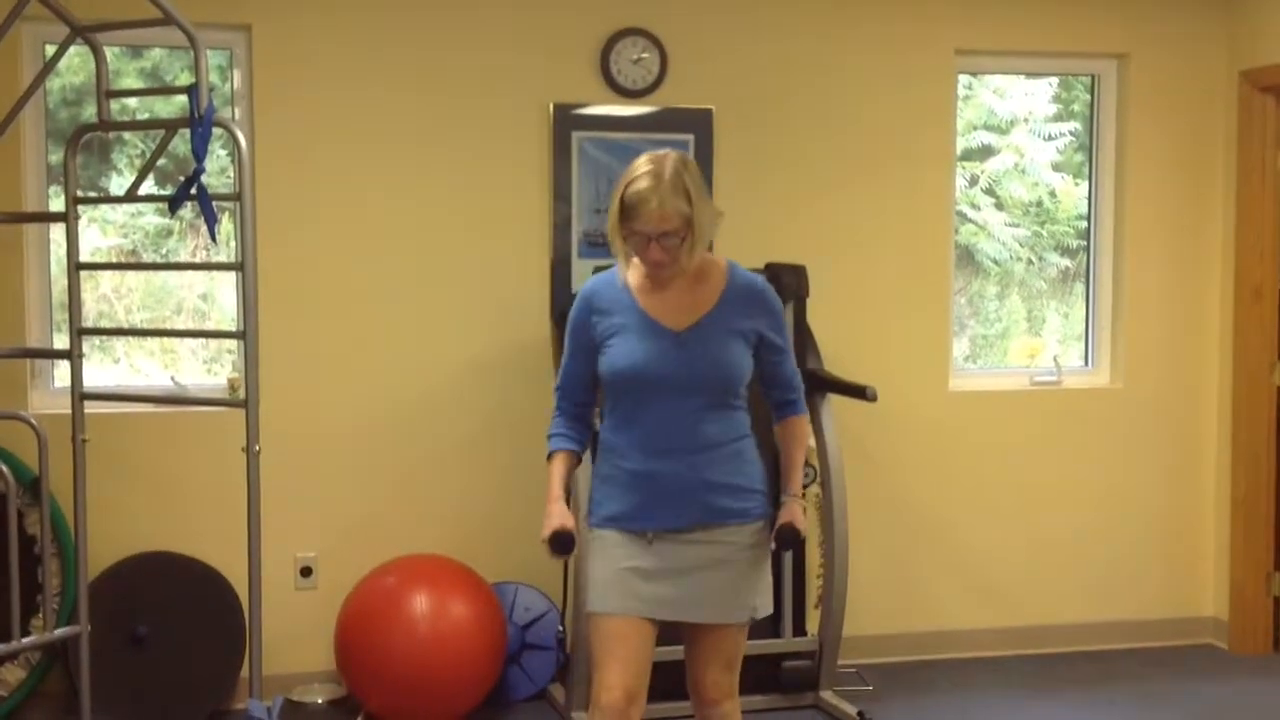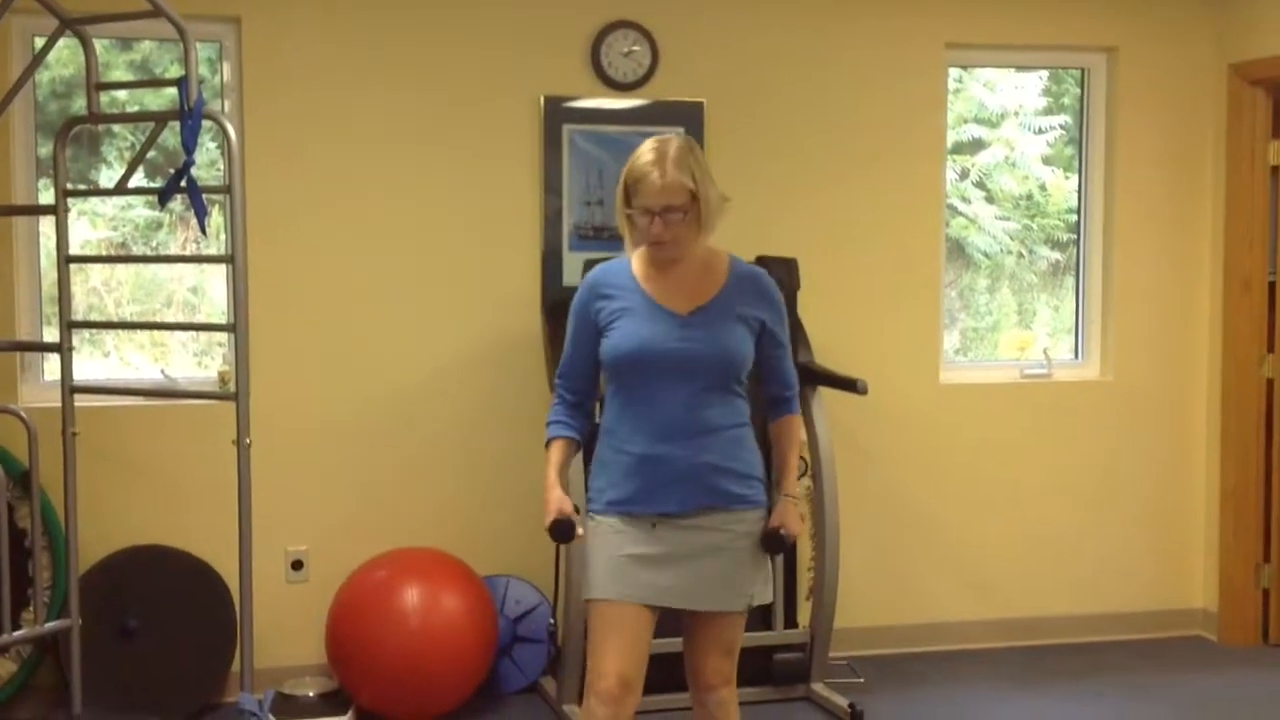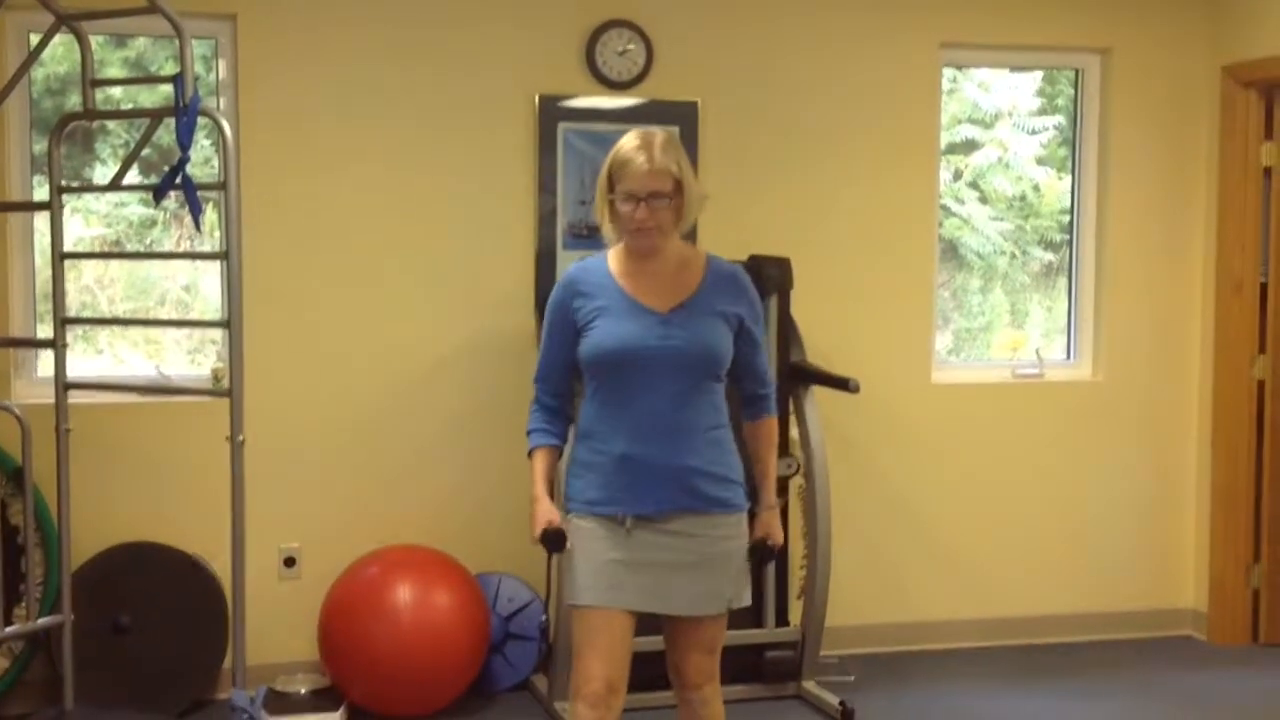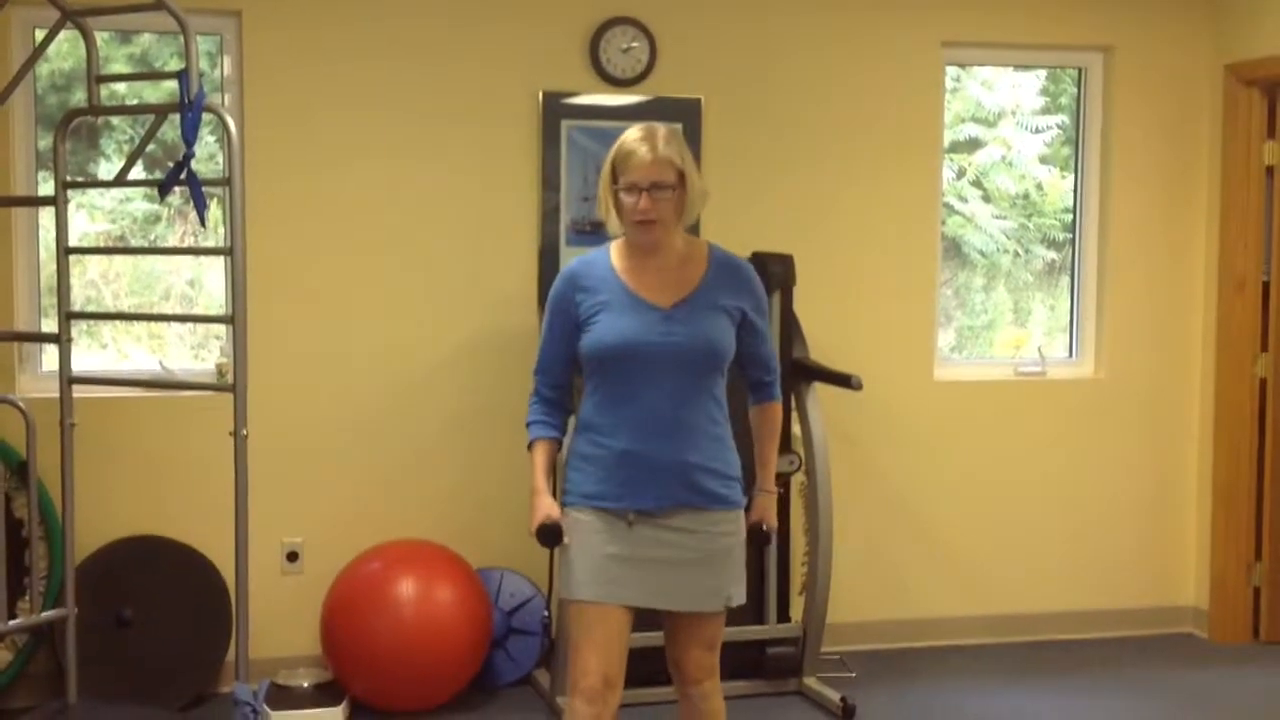
dt=0.3s
person 1, frame 1
left shoulder: (750, 297)
right shoulder: (598, 300)
left elbow: (788, 402)
right elbow: (571, 409)
left wrist: (792, 494)
right wrist: (556, 498)
left hip: (727, 525)
right hip: (623, 526)
person 1, frame 2
left shoulder: (753, 288)
right shoulder: (602, 287)
left elbow: (782, 399)
right elbow: (571, 397)
left wrist: (787, 493)
right wrist: (553, 481)
left hip: (726, 510)
right hip: (625, 511)
person 1, frame 3
left shoulder: (729, 286)
right shoulder: (578, 287)
left elbow: (758, 399)
right elbow: (549, 404)
left wrist: (769, 500)
right wrist: (541, 495)
left hip: (707, 511)
right hip: (604, 513)
person 1, frame 4
left shoulder: (733, 278)
right shoulder: (580, 280)
left elbow: (764, 384)
right elbow: (549, 396)
left wrist: (765, 486)
right wrist: (541, 489)
left hip: (704, 505)
right hip: (602, 507)
